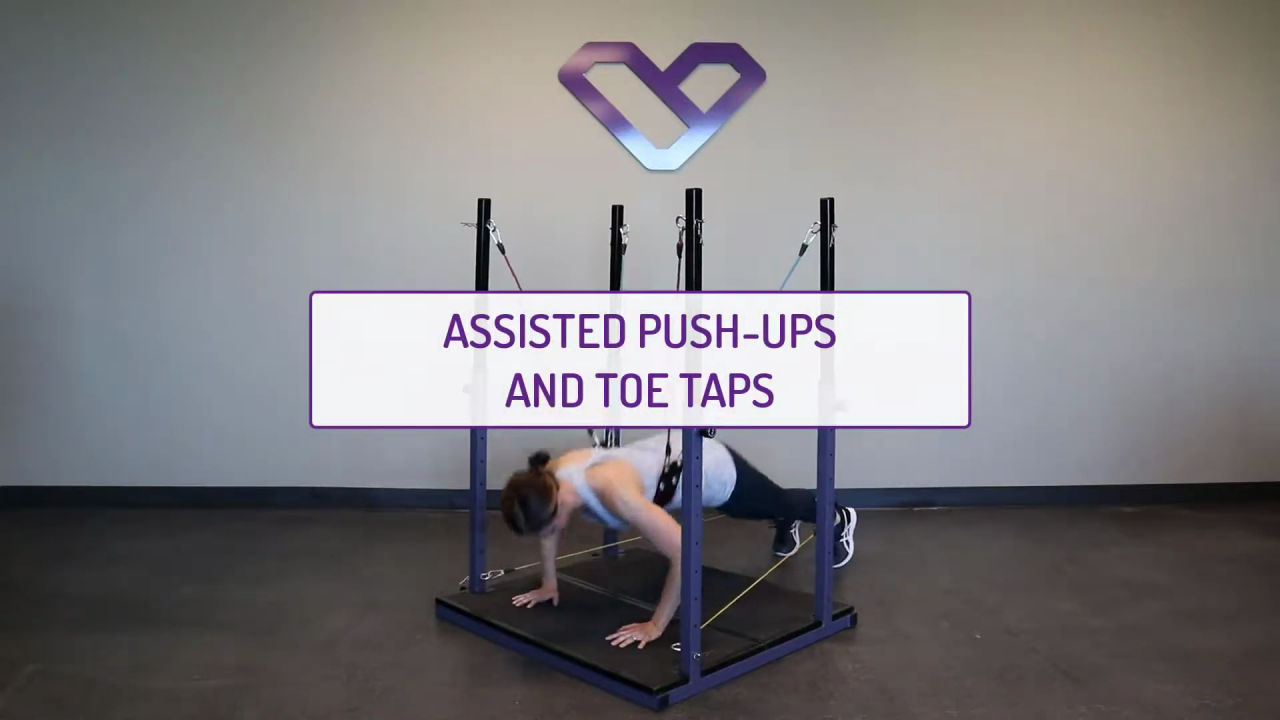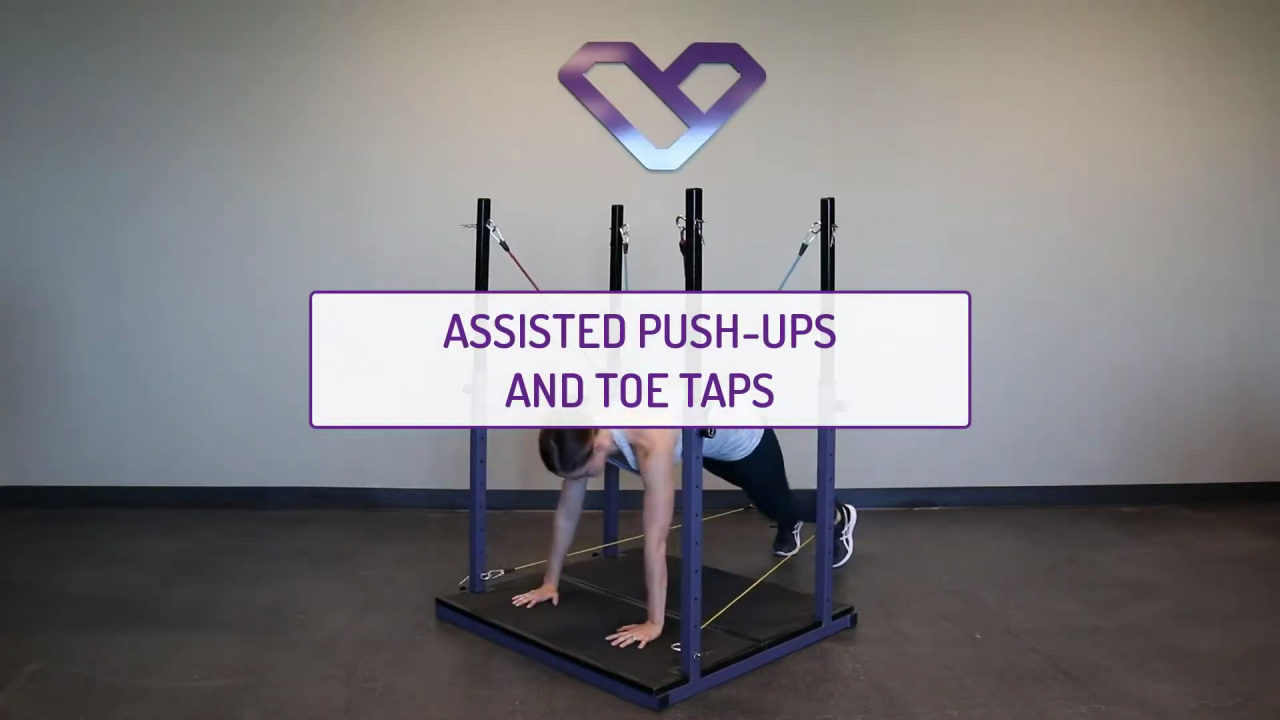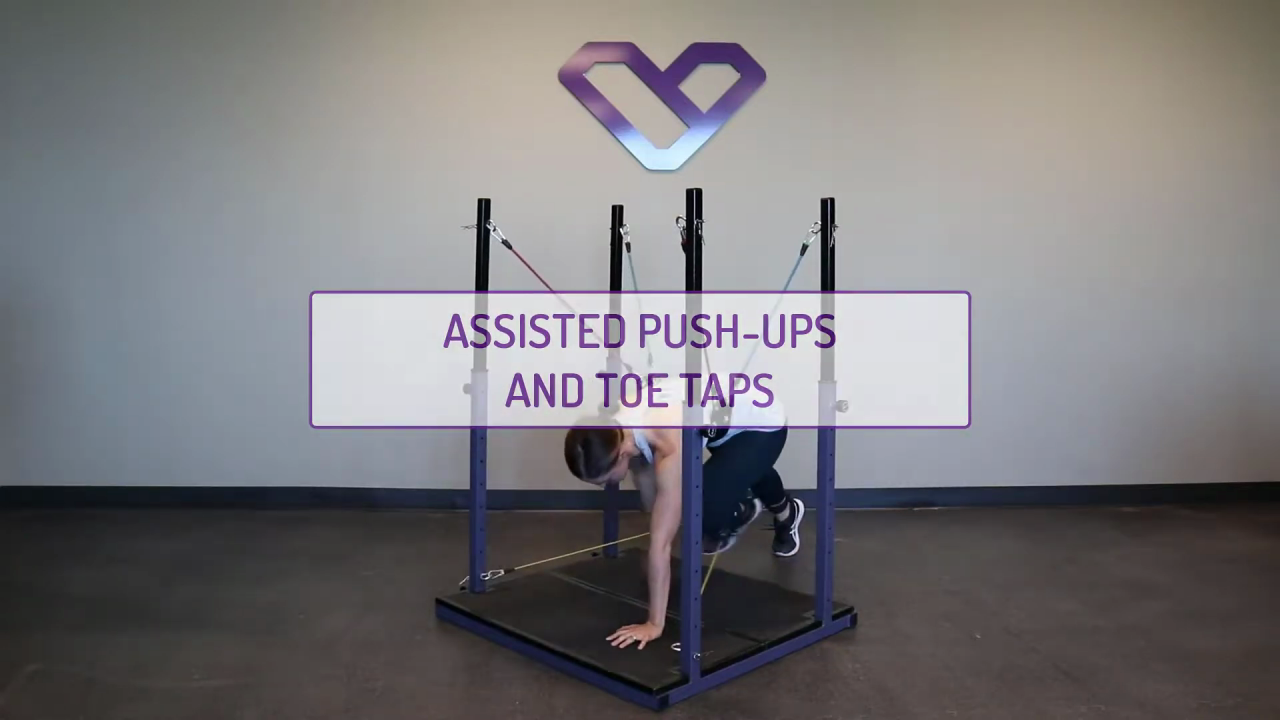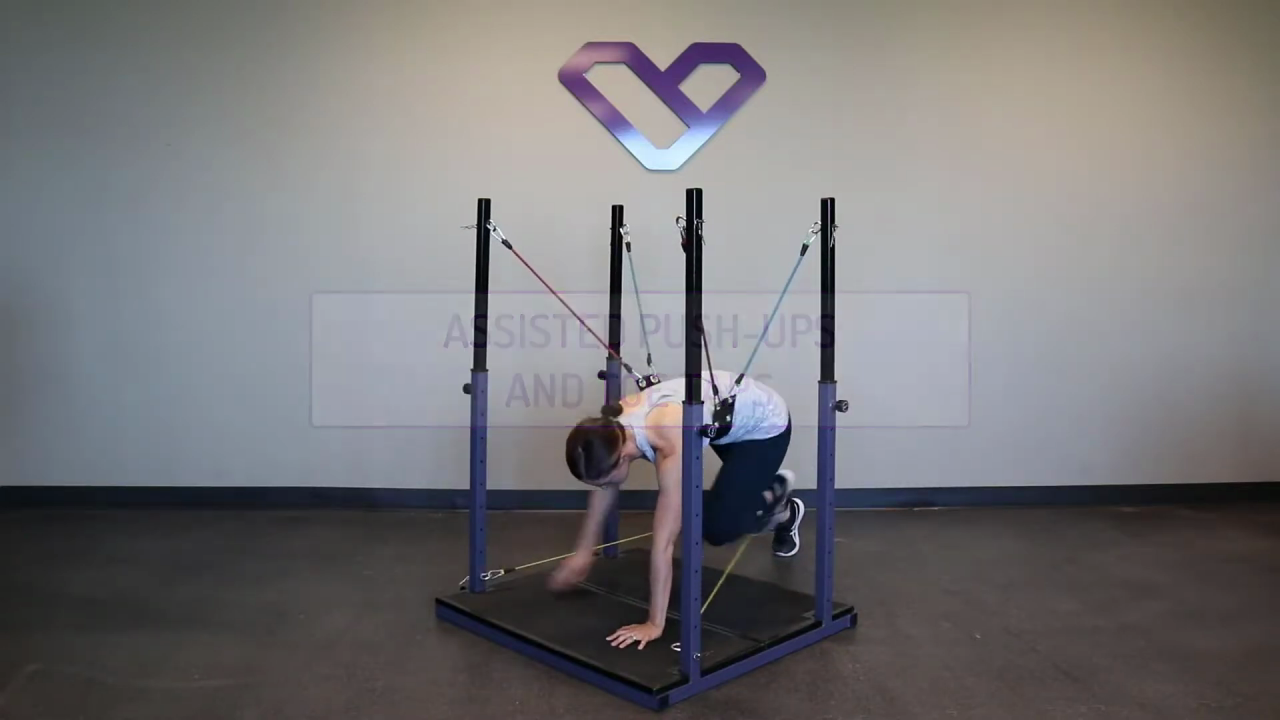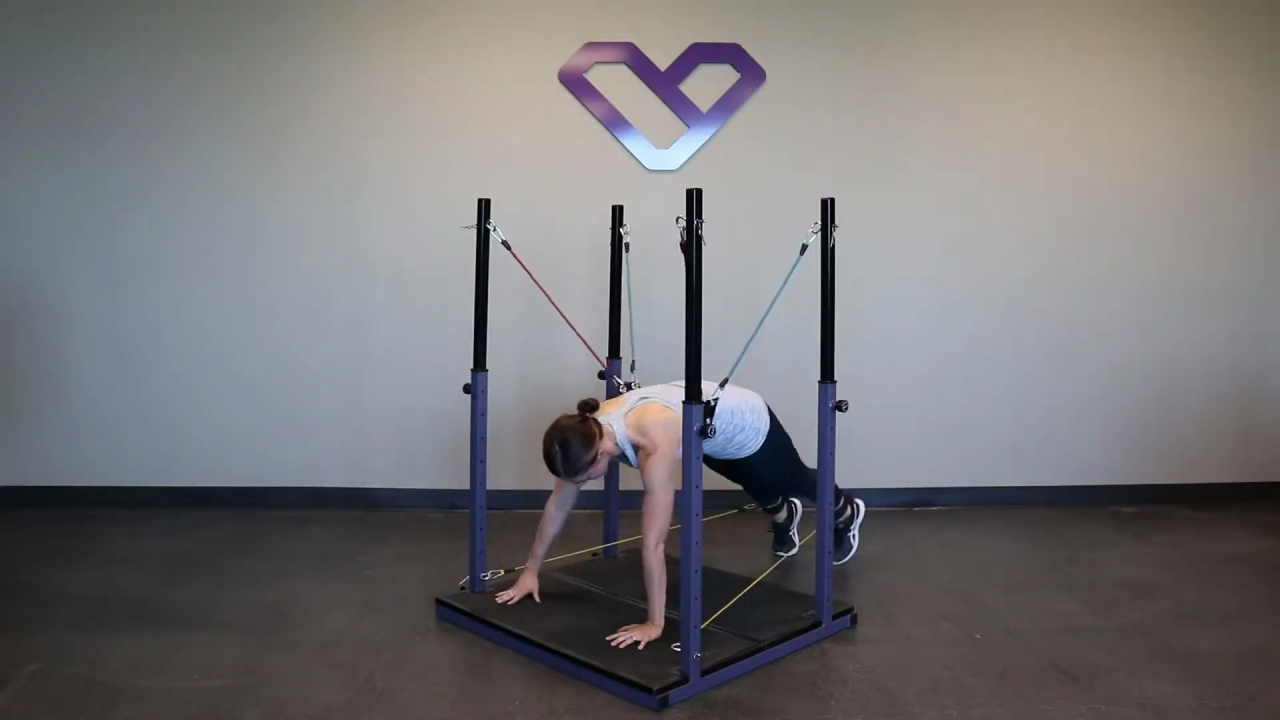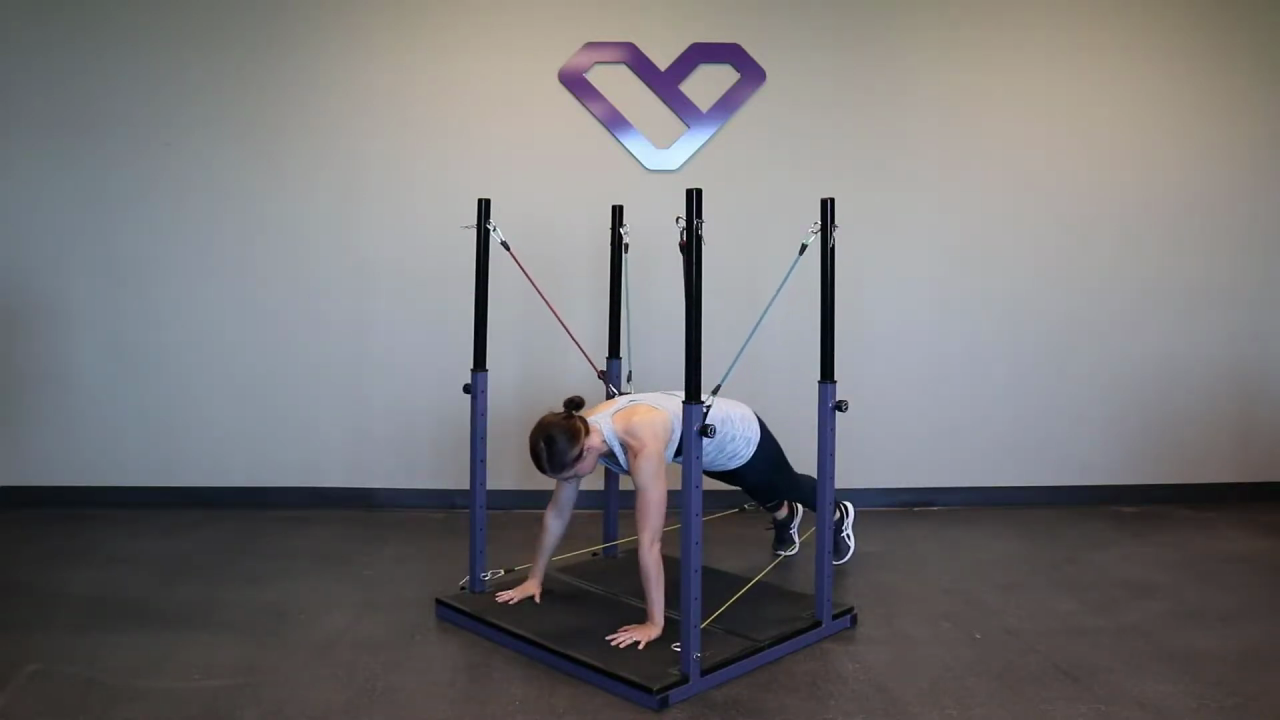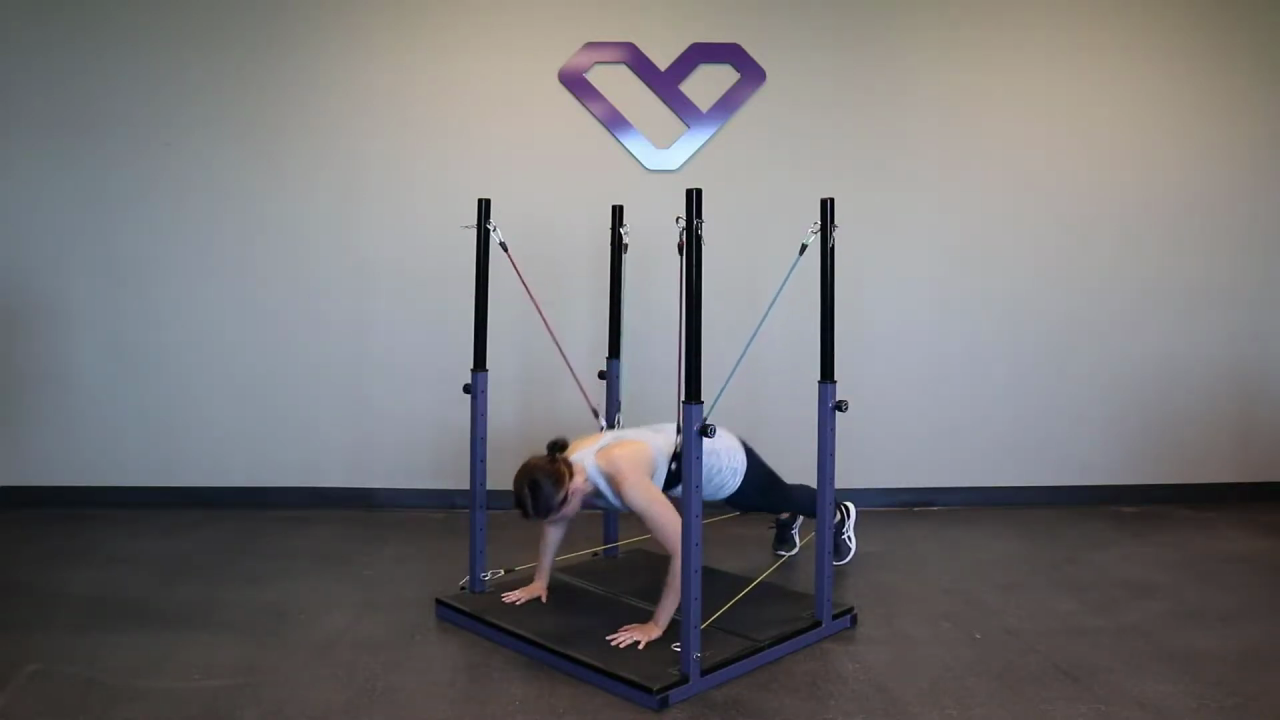
dt=0.4s
person 1, frame 1
left shoulder: (613, 491)
right shoulder: (552, 479)
left elbow: (687, 553)
right elbow: (545, 519)
left wrist: (656, 625)
right wrist: (549, 584)
left hip: (711, 471)
right hip: (672, 460)
left knee: (779, 502)
left ankle: (840, 519)
right ankle: (787, 524)
person 1, frame 2
left shoulder: (651, 443)
right shoulder: (586, 437)
left elbow: (655, 541)
right elbow: (566, 511)
left wrist: (654, 623)
right wrist: (549, 582)
left hip: (739, 431)
right hip: (704, 431)
left knee: (779, 505)
right knee: (757, 486)
left ankle: (838, 518)
right ankle: (792, 525)
person 1, frame 3
left shoulder: (669, 446)
right shoulder: (612, 428)
left elbow: (661, 542)
right elbow: (644, 473)
left wrist: (654, 624)
left hip: (762, 420)
left knee: (702, 511)
right knee: (755, 473)
left ankle: (740, 515)
right ankle: (787, 514)
person 1, frame 4
left shoulder: (670, 444)
right shoulder: (613, 429)
left elbow: (664, 543)
right elbow: (604, 486)
left wrist: (655, 624)
right wrist: (586, 548)
left hip: (762, 420)
left knee: (717, 526)
right knee: (751, 477)
left ankle: (774, 495)
right ankle: (785, 512)
person 1, frame 5
left shoulder: (652, 444)
right shoulder: (586, 434)
left elbow: (653, 543)
right elbow: (557, 504)
left wrist: (655, 624)
right wrist: (530, 573)
left hip: (744, 424)
left knee: (795, 480)
right knee: (755, 484)
left ankle: (846, 511)
right ankle: (785, 517)
person 1, frame 6
left shoulder: (640, 443)
right shoulder: (576, 434)
left elbow: (649, 541)
right elbow: (557, 511)
left wrist: (654, 623)
right wrist: (535, 578)
left hip: (736, 435)
left knee: (787, 484)
right knee: (758, 488)
left ankle: (838, 516)
right ankle: (786, 516)
person 1, frame 7
left shoulder: (622, 478)
right shoulder: (564, 467)
left elbow: (683, 552)
right elbow: (558, 518)
left wrist: (656, 624)
right wrist: (541, 579)
left hip: (722, 462)
right hip: (677, 451)
left knee: (782, 496)
left ankle: (839, 517)
right ankle: (787, 523)
